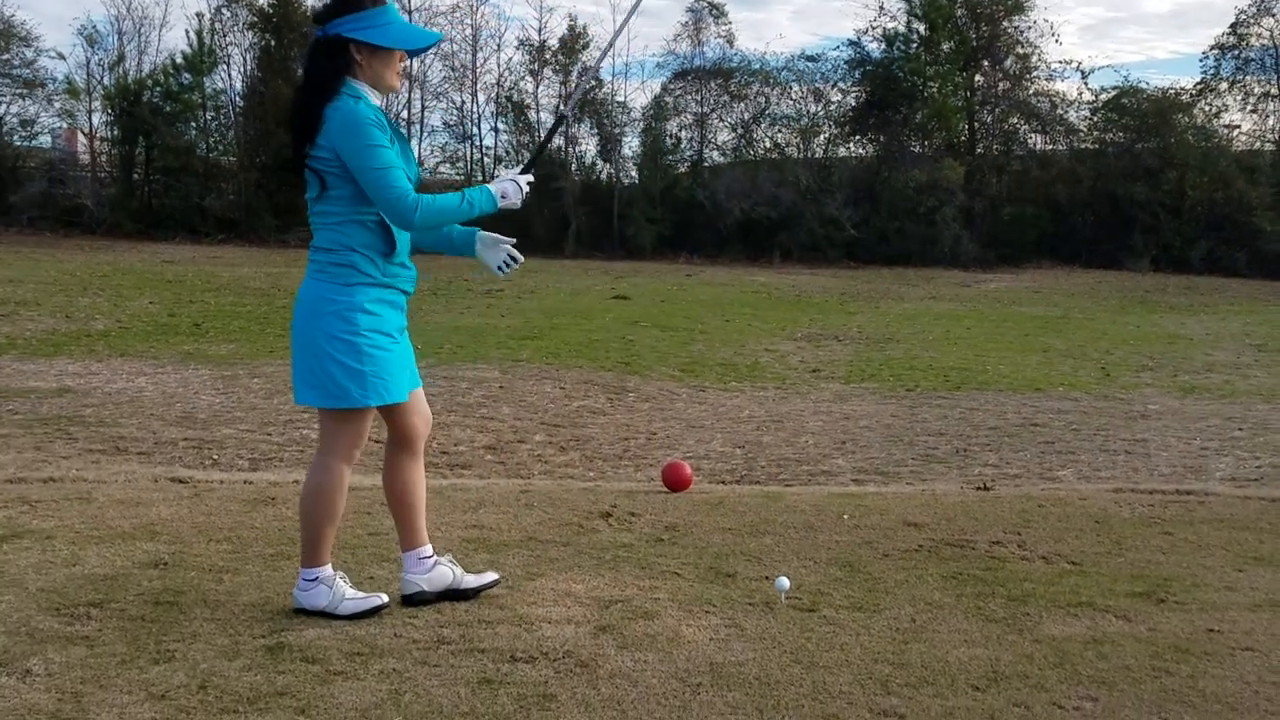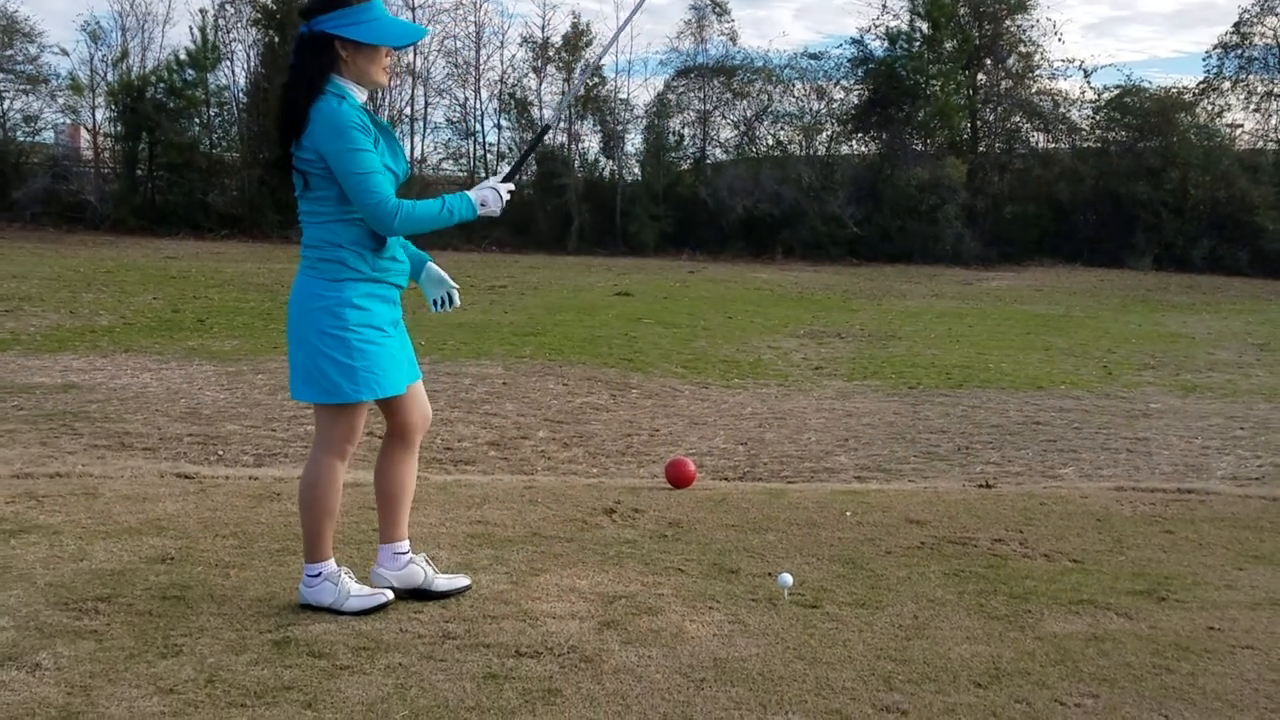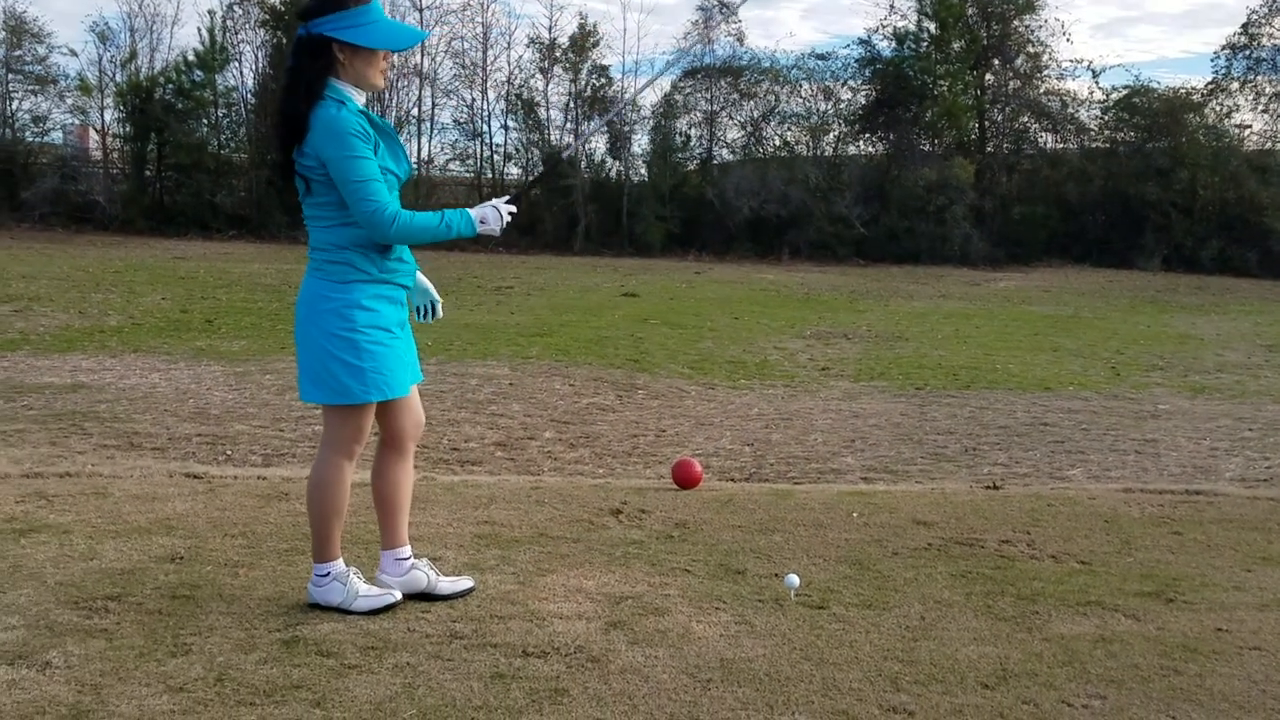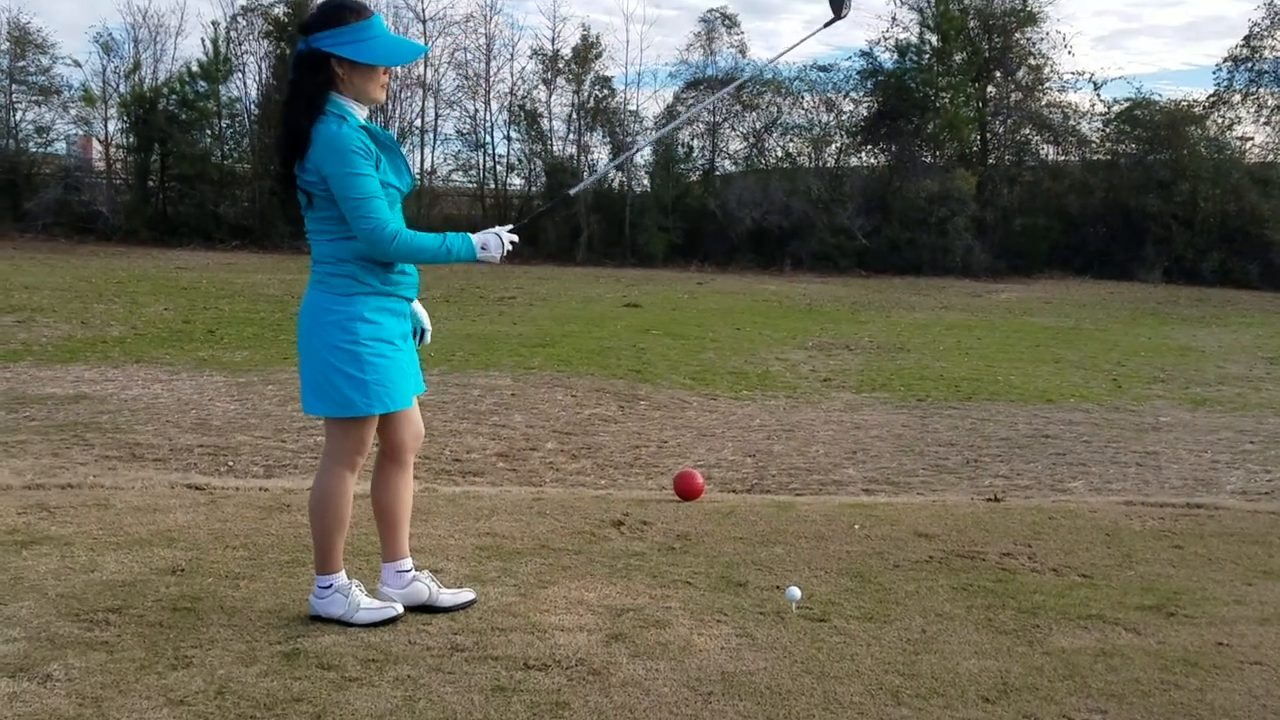
dt=0.2s
person 1, frame 1
left shoulder: (354, 114)
right shoulder: (352, 116)
left elbow: (385, 217)
right elbow: (406, 210)
left wrist: (473, 239)
right wrist: (491, 195)
left hip: (373, 302)
right hip: (351, 304)
left knee: (412, 430)
right knee: (343, 446)
left ankle: (422, 567)
right ankle: (314, 582)
person 1, frame 2
left shoulder: (345, 112)
right shoulder: (336, 116)
right elbow: (383, 213)
left wrist: (419, 267)
right wrist: (471, 203)
left hip: (370, 297)
right hip: (344, 300)
left knee: (411, 422)
right knee: (338, 440)
left ankle: (395, 561)
right ankle: (319, 577)
person 1, frame 3
left shoulder: (348, 116)
right shoulder: (336, 122)
right elbow: (381, 220)
left wrist: (410, 275)
right wrist: (470, 220)
left hip: (377, 298)
right hip: (351, 302)
left knee: (404, 429)
right knee: (345, 441)
left ankle: (398, 564)
right ankle: (328, 576)
person 1, frame 4
left shoulder: (352, 129)
right shoulder: (338, 136)
right elbow: (380, 236)
left wrist: (406, 297)
right wrist: (471, 245)
left hip: (379, 312)
right hip: (353, 315)
left knee: (404, 442)
right knee: (347, 454)
left ankle: (400, 578)
right ankle: (330, 590)
